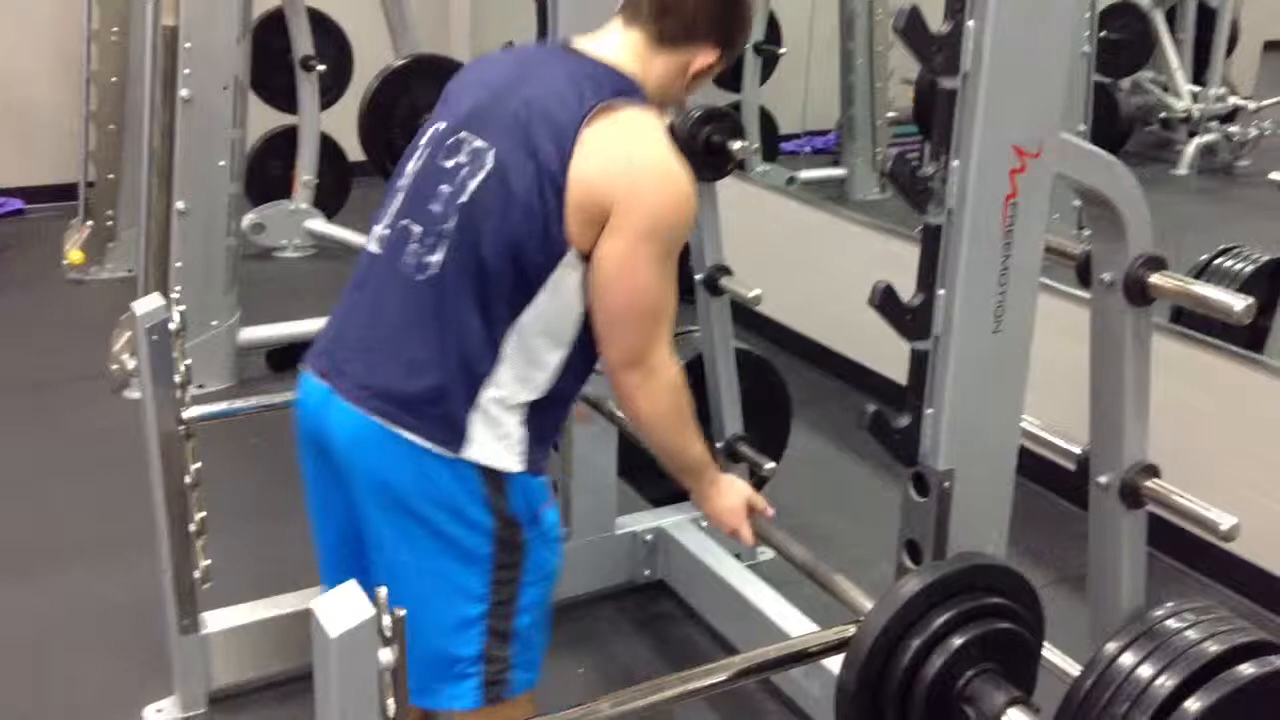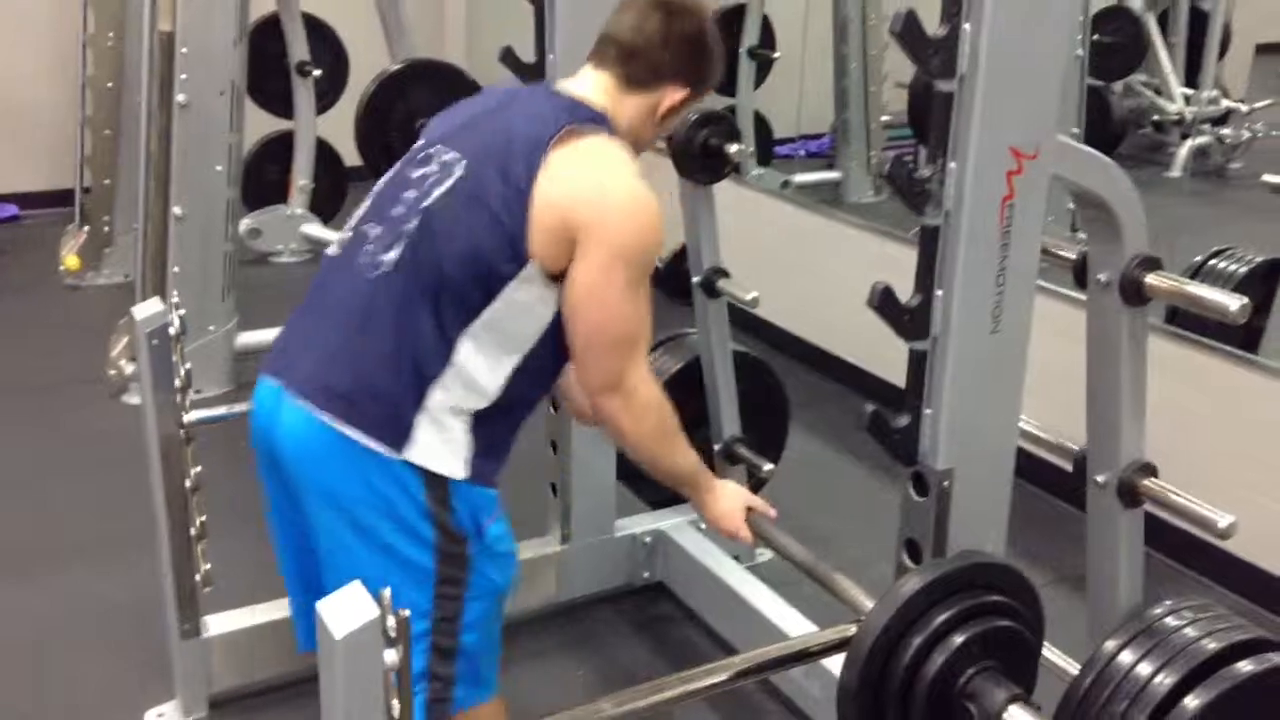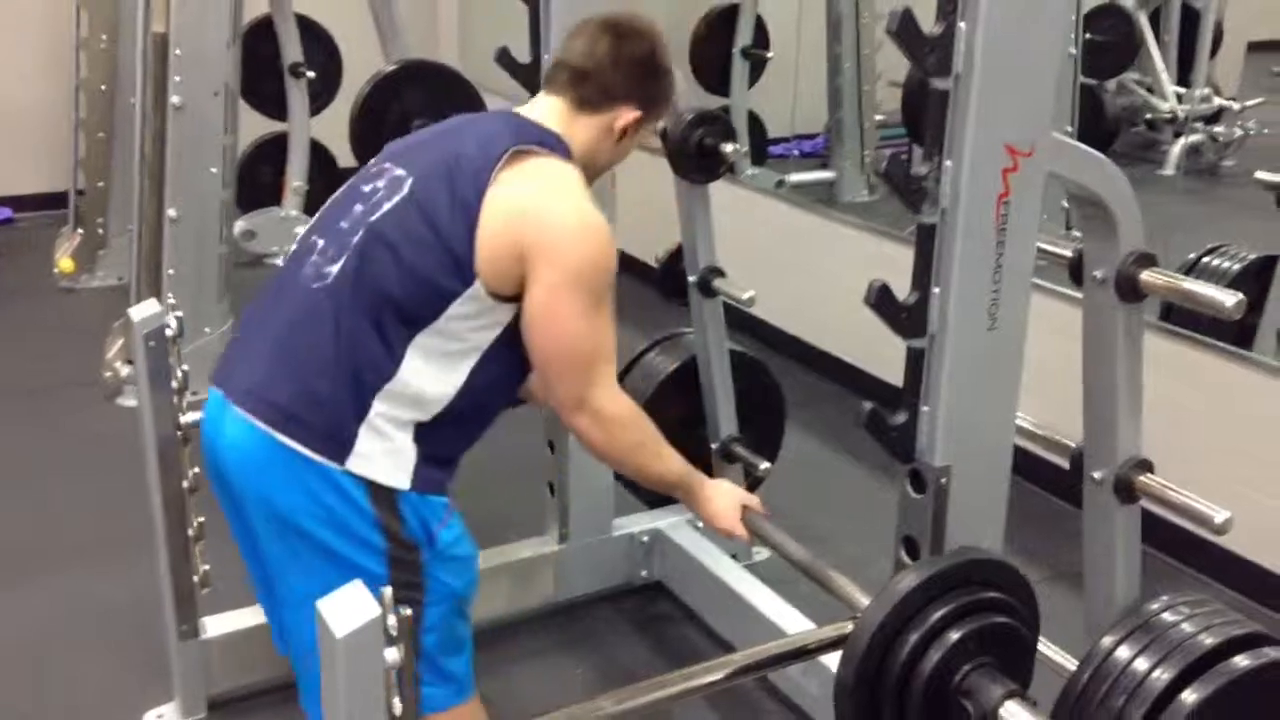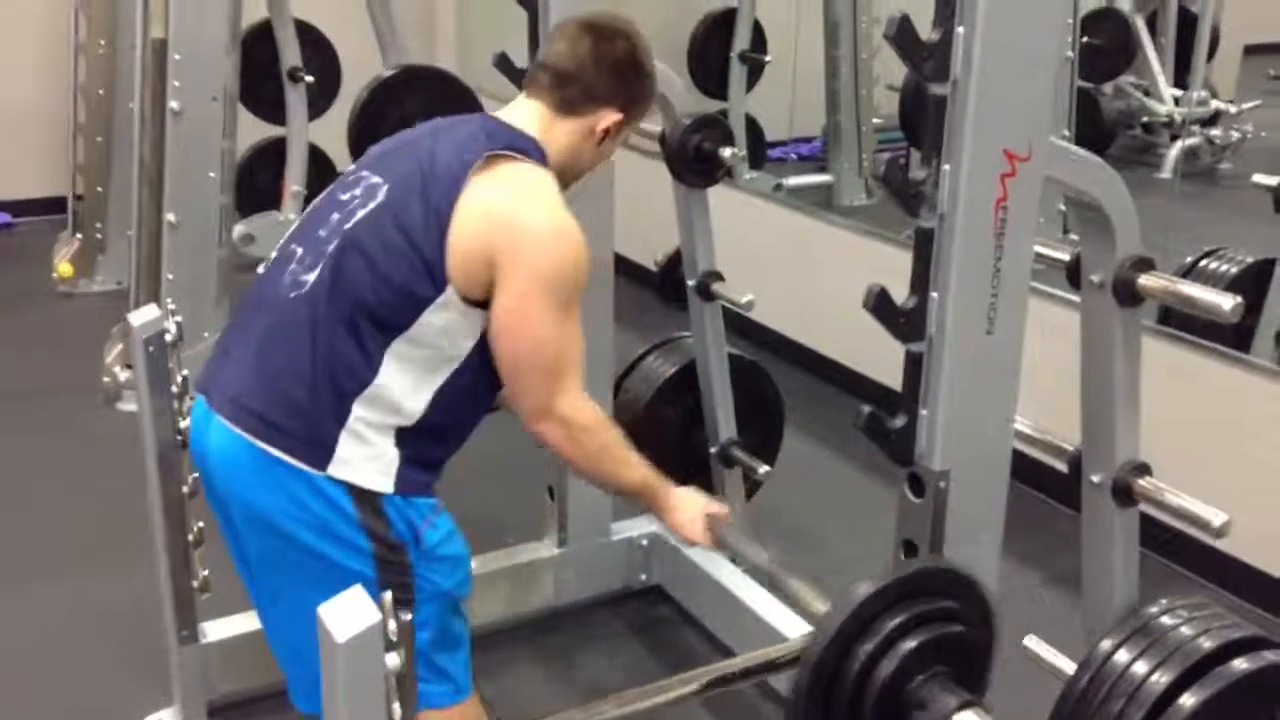
dt=0.2s
person 1, frame 1
left shoulder: (495, 71)
right shoulder: (644, 166)
right elbow: (638, 364)
right wrist: (707, 484)
left hip: (334, 391)
right hip: (443, 443)
left knee: (401, 649)
person 1, frame 2
left shoulder: (487, 109)
right shoulder: (612, 194)
right elbow: (616, 386)
left wrist: (557, 378)
right wrist: (704, 489)
left hip: (289, 399)
right hip: (391, 450)
person 1, frame 3
left shoulder: (450, 138)
right shoulder: (562, 217)
right elbow: (587, 405)
left wrist: (536, 384)
right wrist: (697, 489)
left hip: (239, 413)
right hip: (333, 457)
person 1, frame 4
left shoulder: (432, 141)
right shoulder: (534, 221)
right elbow: (552, 412)
left wrist: (510, 385)
right wrist: (664, 498)
left hip: (227, 420)
right hip: (317, 463)
